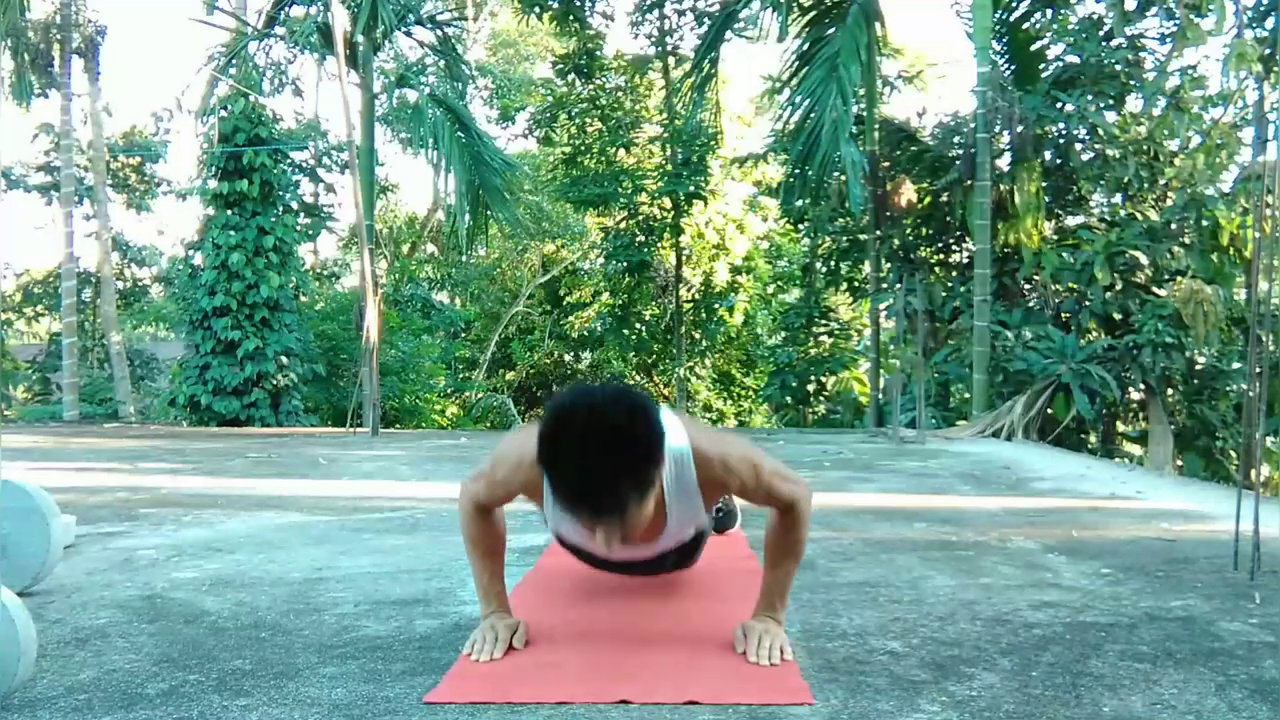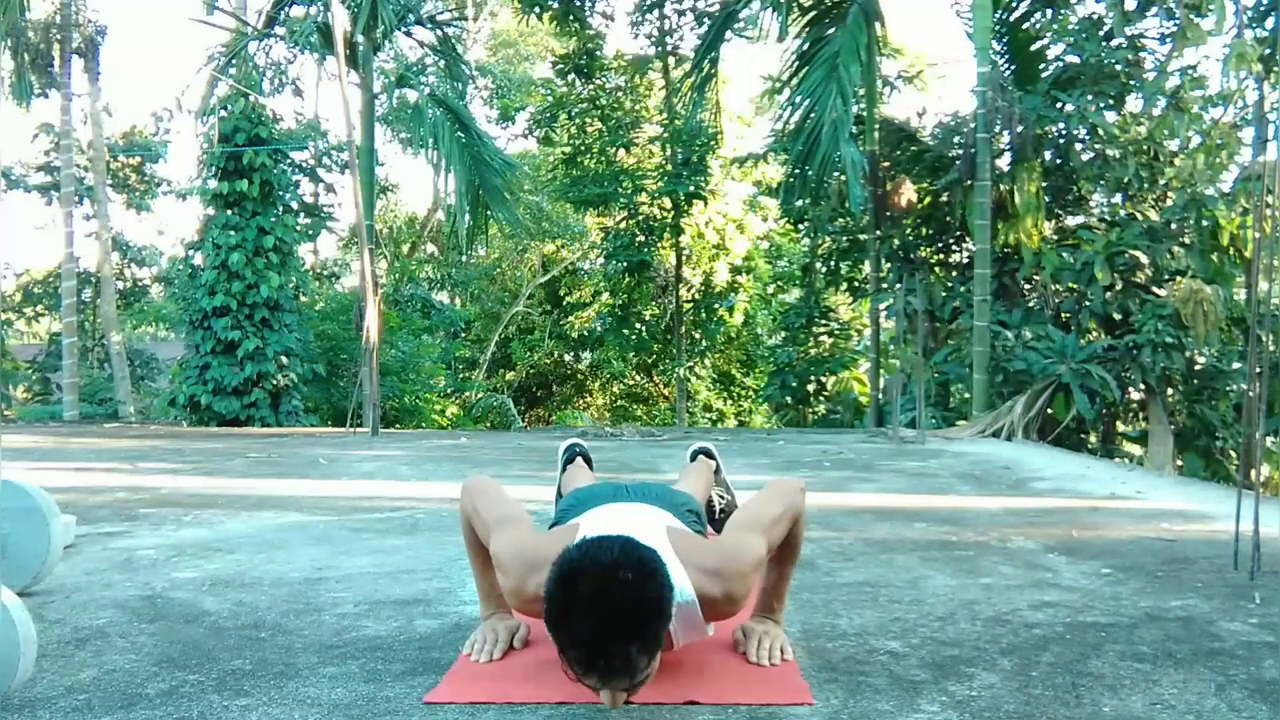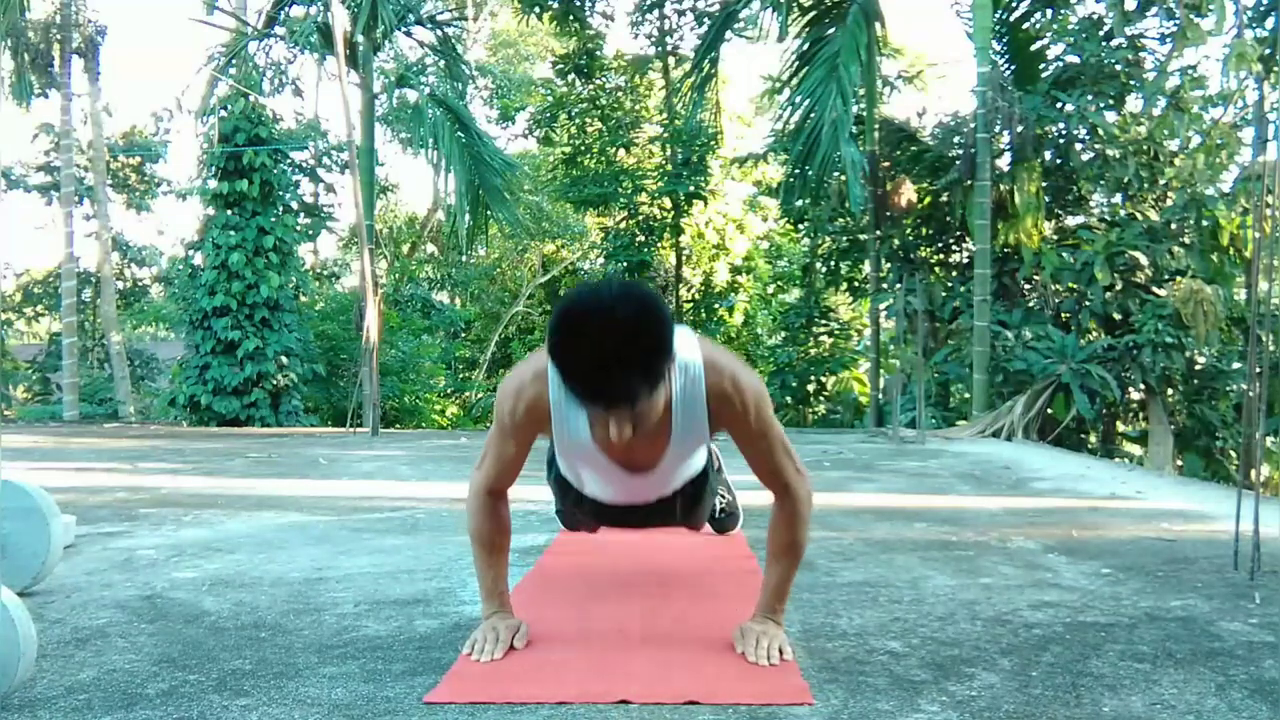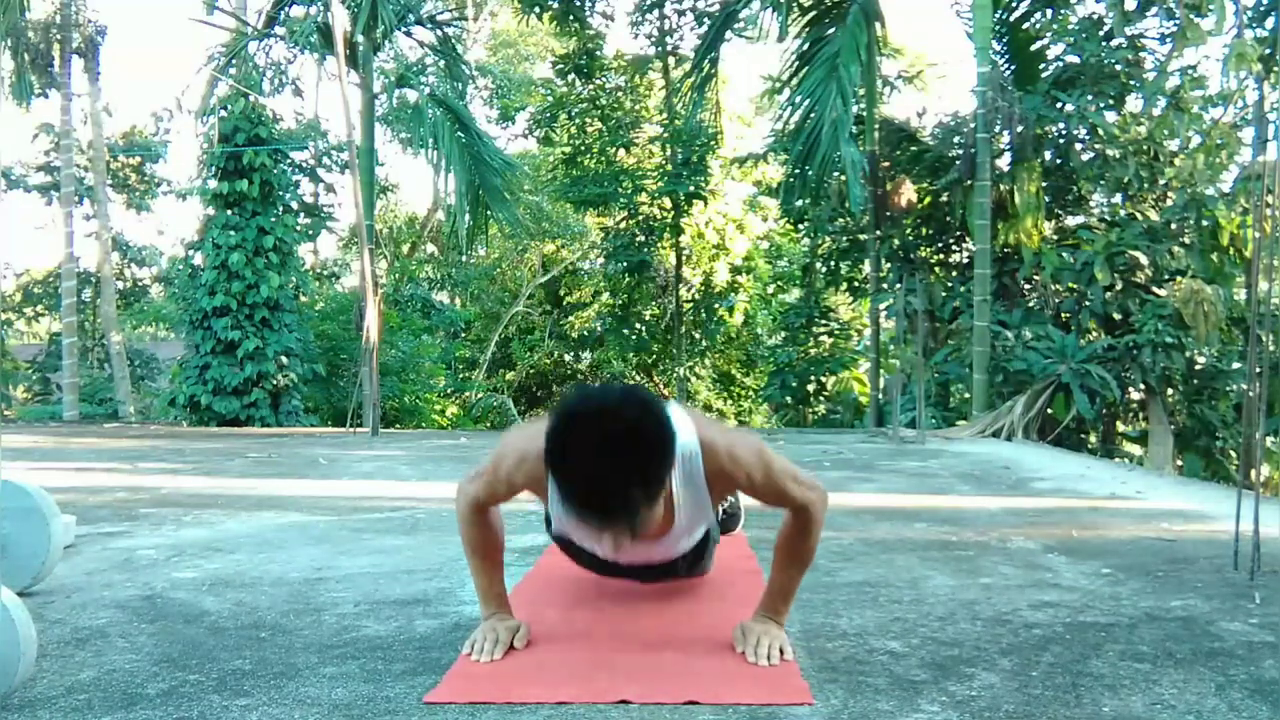
dt=0.7s
person 1, frame 1
left shoulder: (712, 459)
right shoulder: (528, 459)
left elbow: (793, 500)
right elbow: (476, 501)
left wrist: (768, 615)
right wrist: (494, 610)
right hip: (572, 495)
person 1, frame 2
left shoulder: (719, 584)
right shoulder: (528, 580)
left elbow: (791, 492)
right elbow: (475, 491)
left wrist: (769, 617)
right wrist: (494, 612)
left hip: (670, 511)
right hip: (584, 509)
left ankle: (704, 463)
right ankle: (575, 461)
person 1, frame 3
left shoulder: (723, 381)
right shoulder: (531, 388)
left elbow: (790, 491)
right elbow: (487, 490)
left wrist: (769, 616)
right wrist: (496, 611)
left hip: (680, 488)
right hip: (584, 492)
left knee: (700, 520)
right knee: (580, 525)
left ankle: (713, 480)
person 1, frame 4
left shoulder: (719, 455)
right shoulder: (528, 456)
left elbow: (811, 502)
right elbow: (472, 498)
left wrist: (770, 618)
right wrist: (495, 614)
left knee: (700, 555)
